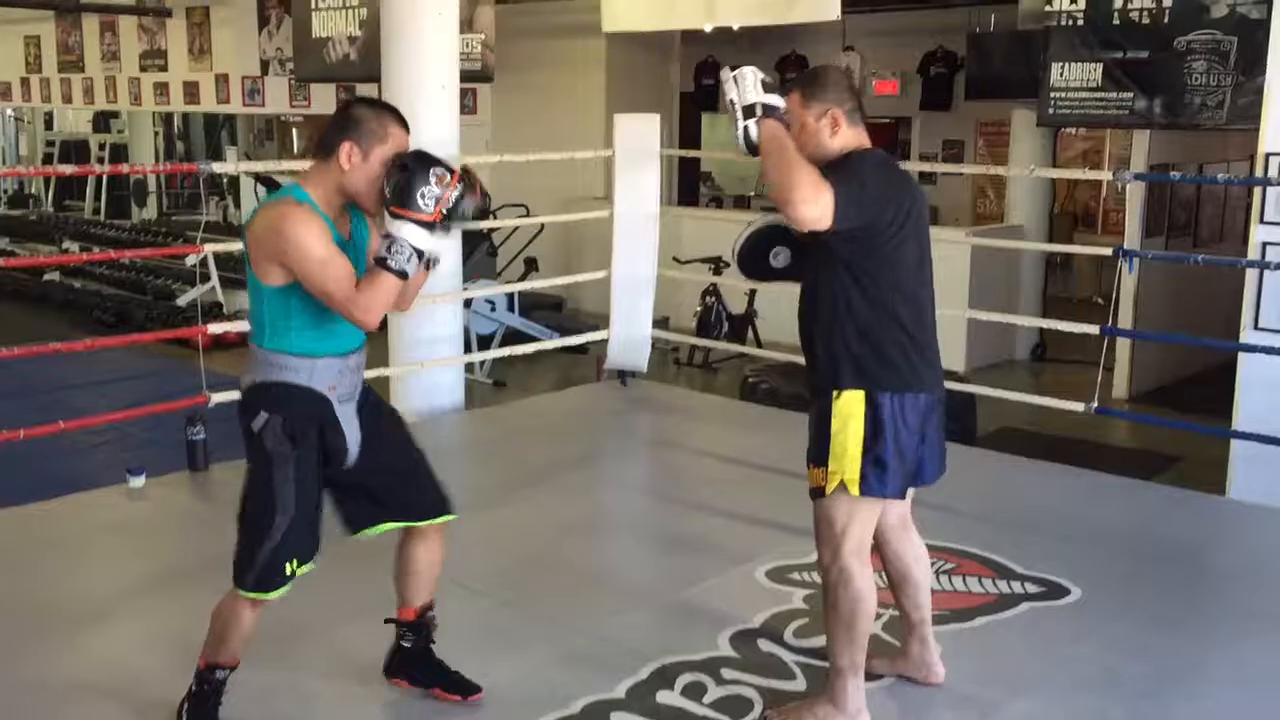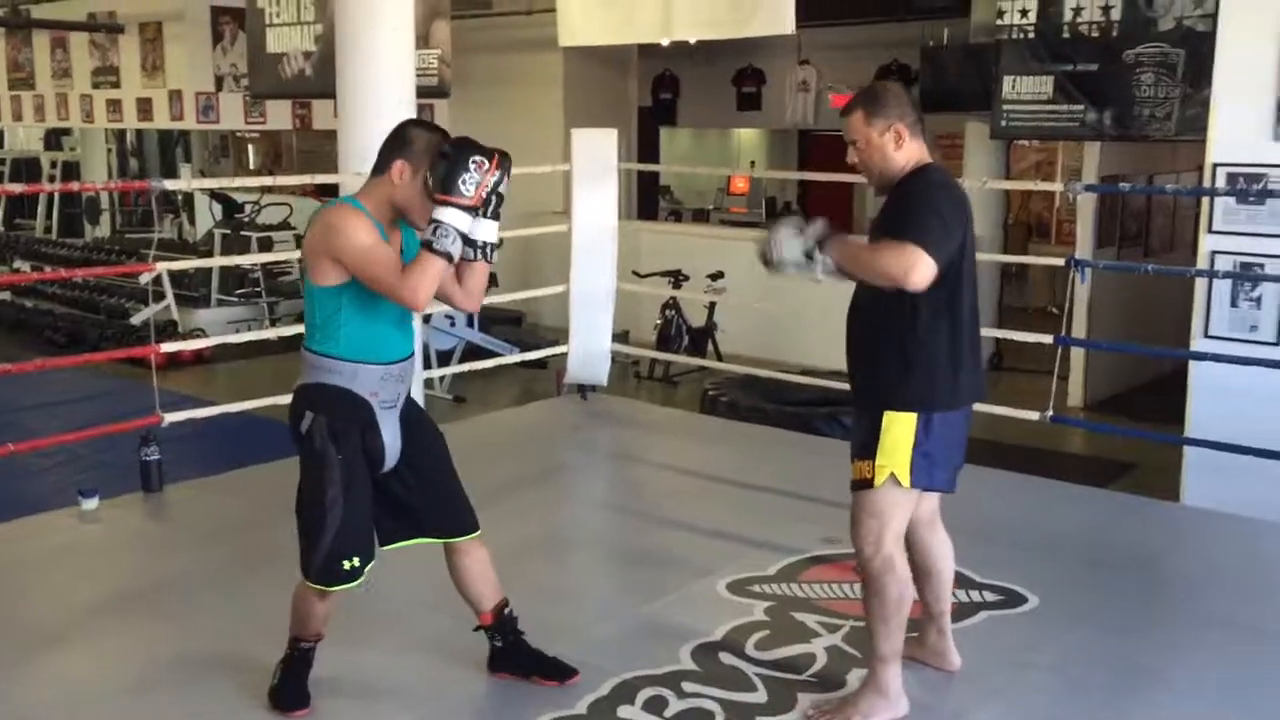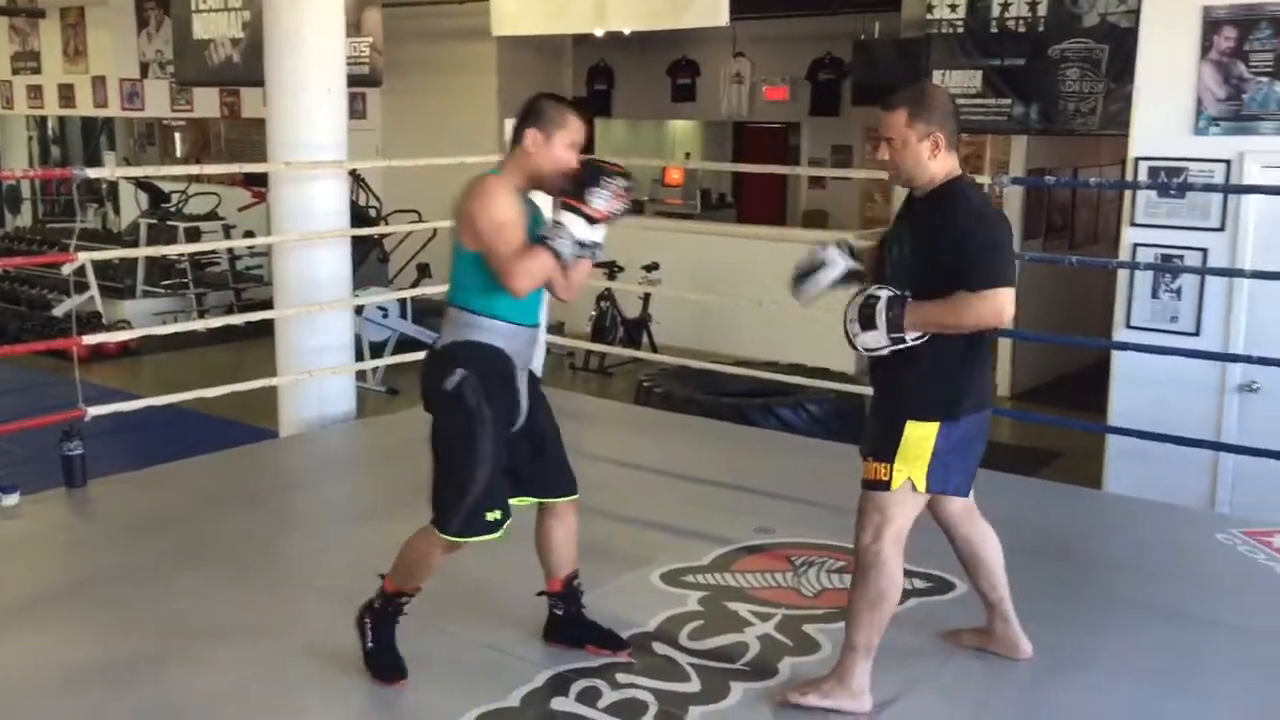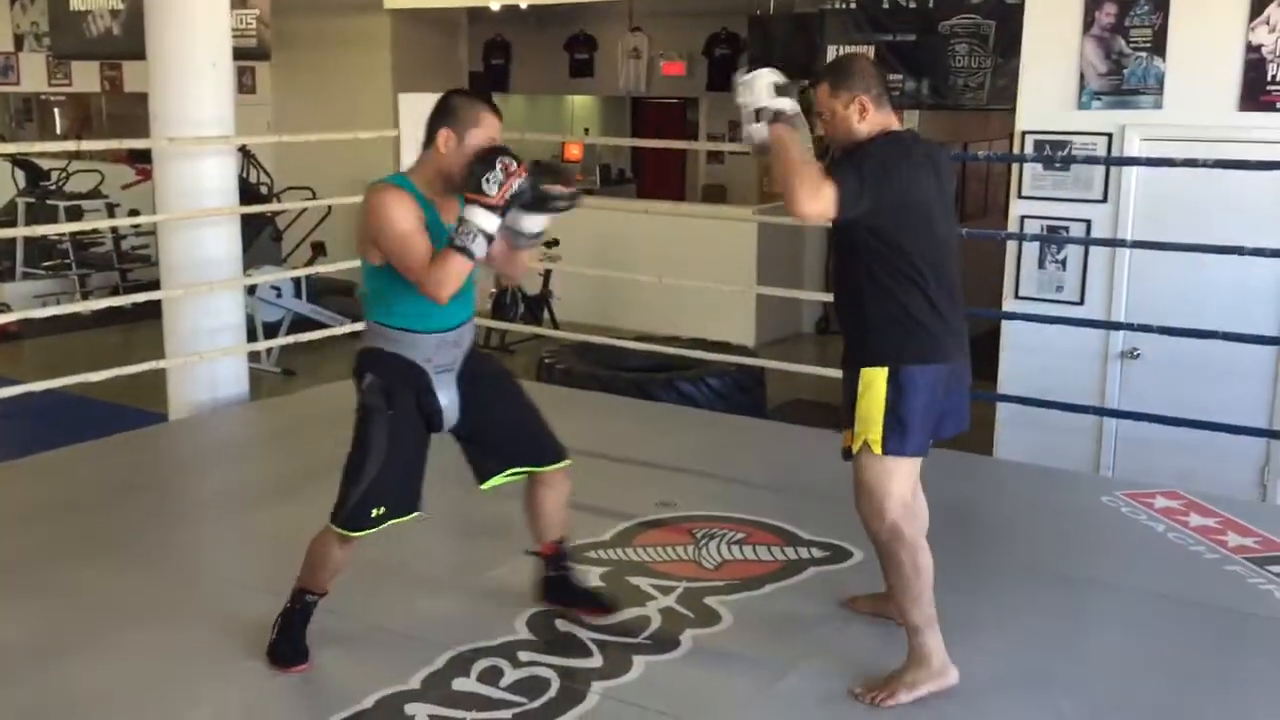
dt=1s
person 1, frame 1
left shoulder: (864, 173)
right shoulder: (883, 177)
left elbow: (806, 207)
left wrist: (764, 124)
right wrist: (798, 251)
left hip: (868, 390)
right hip: (901, 384)
left knee: (841, 544)
right knee: (890, 521)
right ankle: (921, 651)
person 1, frame 2
left shoulder: (931, 193)
right shoulder: (914, 194)
left elbow: (910, 270)
right elbow: (889, 267)
left wrist: (825, 246)
right wrist: (829, 247)
left hip: (915, 398)
right hip: (920, 391)
left knee: (876, 538)
right knee: (920, 519)
right ankle: (936, 640)
person 1, frame 3
left shoulder: (972, 214)
right shoulder: (918, 203)
left elbow: (996, 306)
right elbow: (893, 270)
left wrist: (904, 317)
right wrist: (850, 268)
left hip: (936, 403)
right hip: (918, 394)
left knee: (878, 536)
right knee: (955, 511)
right ankle: (1005, 630)
person 1, frame 4
left shoulder: (880, 158)
right shoulder: (923, 156)
left elbow: (807, 202)
left wrist: (780, 126)
left hip: (898, 359)
right hip: (931, 350)
left knee: (883, 508)
right knee: (900, 482)
left ankle: (929, 658)
right ankle: (901, 596)
person 2, frame 1
left shoulder: (352, 213)
right shoulder: (288, 219)
left elbow: (400, 298)
right elbow: (364, 309)
left wrist: (433, 221)
right wrist: (413, 220)
left hip: (348, 397)
right hip: (289, 409)
left knee: (428, 517)
right knee: (264, 578)
left ankle: (411, 652)
person 2, frame 2
left shoulder: (408, 229)
right shoulder: (340, 224)
left elbow: (468, 299)
right elbow: (413, 293)
left wrist: (482, 214)
right wrist: (454, 208)
left hip: (395, 405)
right hip: (337, 413)
left knee: (461, 529)
right knee: (333, 568)
left ankle: (506, 646)
right ankle: (296, 662)
person 2, frame 3
left shoulder: (527, 203)
right shoulder: (491, 192)
left elbow: (565, 287)
right elbow: (517, 281)
left wrist: (591, 223)
right wrist: (576, 215)
left hip: (510, 369)
right hip: (471, 369)
left knee: (559, 496)
right knee: (461, 524)
left ankle: (565, 614)
right ankle: (382, 614)
person 2, frame 4
left shoulder: (463, 196)
right shoulder: (389, 203)
left elbow: (510, 269)
right elbow: (437, 286)
left wrist: (532, 211)
right wrist: (485, 207)
left hip: (460, 361)
right hip: (397, 372)
left knee: (549, 464)
right knee: (357, 518)
left ankle: (556, 578)
right ankle: (295, 616)
